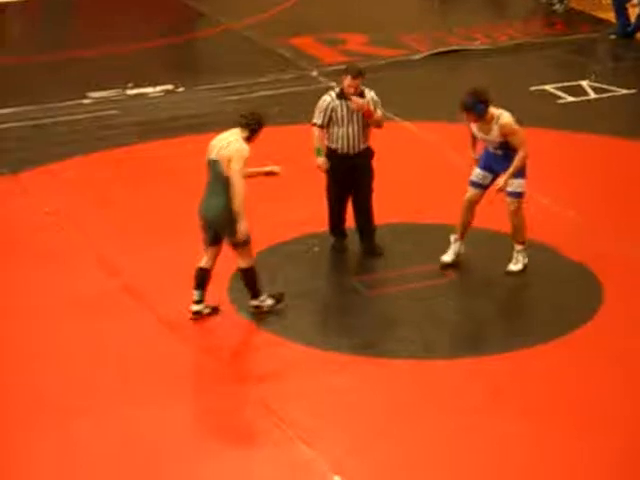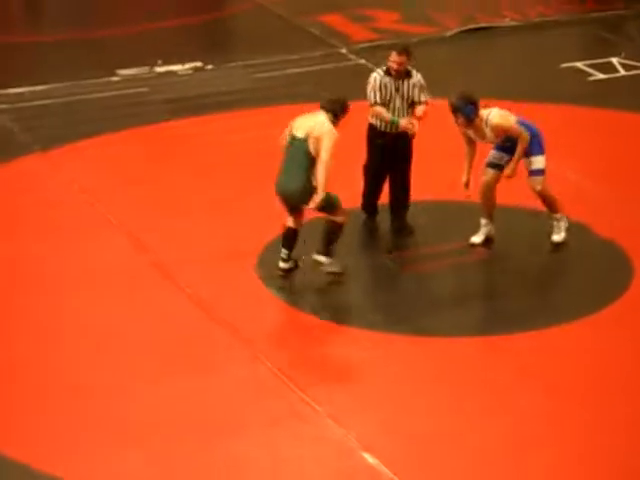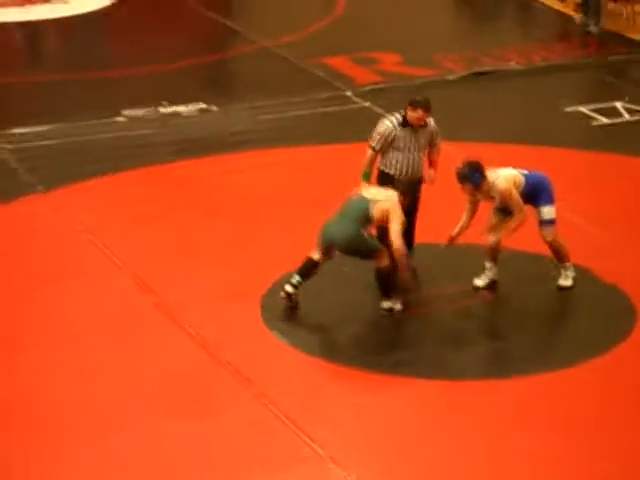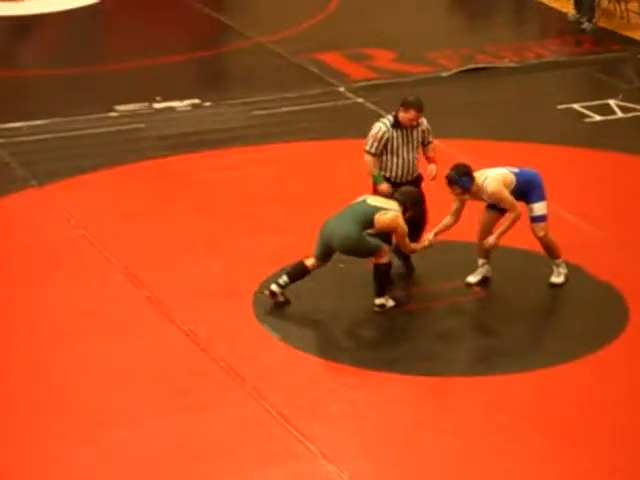
dt=0.4s
person 1, frame 1
left shoulder: (370, 97)
right shoulder: (329, 100)
left elbow: (380, 122)
right elbow: (318, 127)
left wrist: (365, 111)
right wrist: (319, 154)
left hip: (362, 155)
right hip: (337, 157)
left knee: (364, 199)
right knee: (337, 199)
left ankle: (368, 240)
right ankle: (338, 237)
person 1, frame 2
left shoulder: (416, 79)
right shoulder: (377, 77)
left elbow: (422, 104)
right elbow: (375, 108)
left wrist: (415, 119)
right wrist: (397, 121)
left hip: (403, 136)
right hip: (380, 134)
left knee: (401, 178)
right knee: (374, 175)
left ankle: (399, 219)
right ankle: (369, 214)
person 1, frame 3
left shoulder: (429, 125)
right shoulder: (389, 125)
left elbow: (434, 145)
right elbow: (372, 151)
left wrist: (432, 168)
right wrist: (366, 179)
left hip: (413, 182)
right hip: (389, 181)
left knee: (409, 225)
person 1, frame 4
left shoulder: (422, 124)
right shoulder: (383, 128)
left elbow: (428, 143)
right elbow: (369, 156)
left wrist: (432, 162)
right wrist: (378, 181)
left hip: (412, 181)
right hip: (388, 184)
left knee: (419, 221)
left ankle: (403, 250)
person 2, frame 1
left shoulder: (218, 139)
right shoulder: (241, 148)
right elbow: (237, 185)
left wrist: (264, 170)
right wrist: (242, 220)
left hip: (206, 207)
right hip: (223, 210)
left knee: (210, 255)
right knee: (245, 255)
left ankle: (198, 304)
right ankle: (258, 300)
person 2, frame 2
left shoulder: (299, 121)
right shoulder: (329, 131)
right elbow: (324, 160)
right wrist: (320, 193)
left hip: (282, 183)
right hip: (302, 186)
left knee: (296, 218)
right knee: (338, 213)
left ankle: (285, 262)
right ankle: (324, 255)
person 2, frame 3
left shoulder: (367, 188)
right shoulder: (395, 209)
right elbow: (397, 245)
right wrist: (403, 271)
left hip: (329, 229)
right hip: (347, 237)
left knee: (320, 254)
right knee: (382, 256)
left ankle: (291, 288)
right ankle: (388, 302)
person 2, frame 4
left shoulder: (369, 198)
right shoulder: (399, 221)
right elbow: (407, 248)
right wrist: (423, 244)
left hip: (328, 227)
right hip: (346, 237)
left knee: (317, 260)
right knee: (382, 252)
left ankle: (276, 288)
right ankle: (381, 300)
person 3, frame 1
left shoulder: (504, 122)
right shoulder: (471, 119)
left elbow: (523, 151)
left wrist: (506, 177)
right wrist: (475, 153)
left hip: (512, 160)
right hip: (490, 157)
left knee: (514, 208)
right knee: (469, 199)
left ankle: (520, 254)
right ankle: (456, 245)
person 3, frame 2
left shoulder: (495, 122)
right shoulder: (464, 127)
left elbow: (525, 137)
right elbow: (470, 146)
left wrist: (513, 165)
right wrist: (466, 174)
left hip: (528, 138)
right hip: (506, 142)
left knee: (538, 187)
right knee: (486, 183)
left ankle: (559, 221)
right ankle: (486, 227)
person 3, frame 3
left shoulder: (501, 187)
right shoulder: (475, 189)
left elbow: (520, 215)
right elbow: (469, 213)
left wrist: (498, 236)
right wrist: (455, 234)
left hip: (539, 188)
right hip: (519, 190)
left knee: (548, 237)
right knee: (493, 228)
left ankle: (567, 270)
right ankle: (491, 270)
person 3, frame 4
left shoulder: (491, 188)
right shoulder: (465, 190)
left elbow: (516, 212)
right elbow: (453, 217)
left wrist: (497, 236)
right wrist: (434, 233)
left hip: (531, 183)
right hip: (510, 187)
left knee: (540, 233)
right knee: (484, 227)
left ankle: (560, 267)
right ankle: (483, 268)
